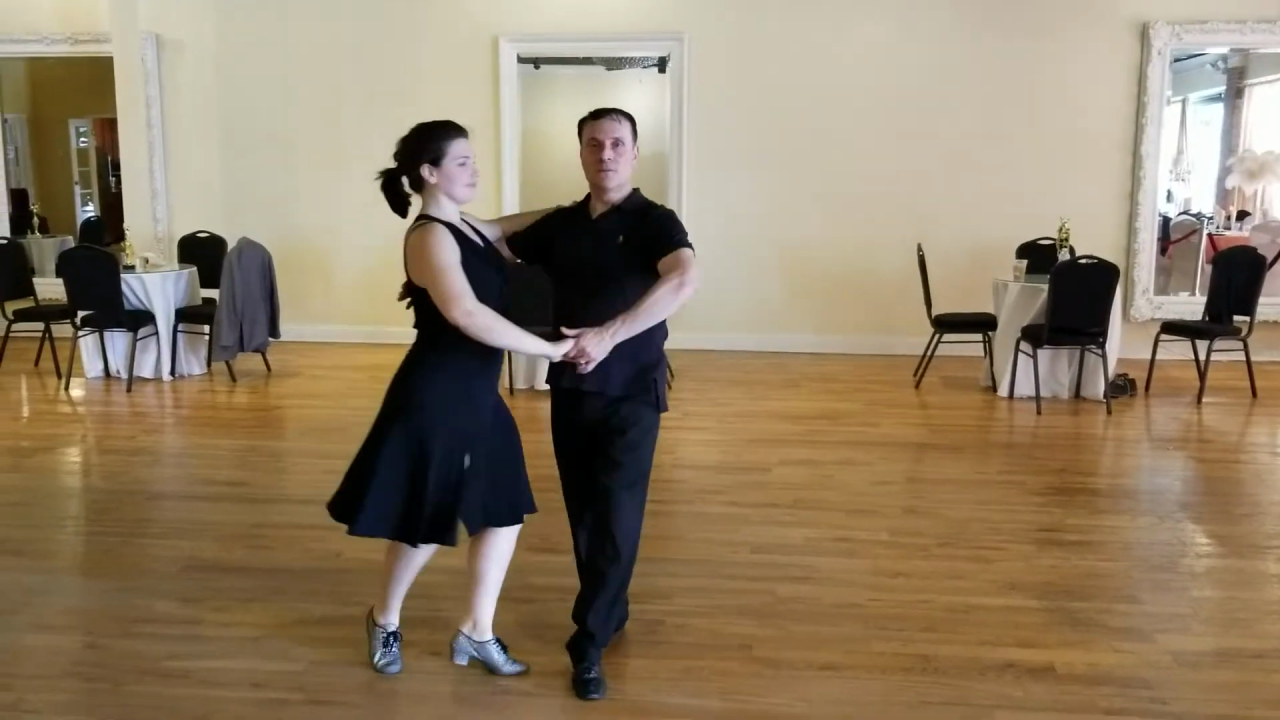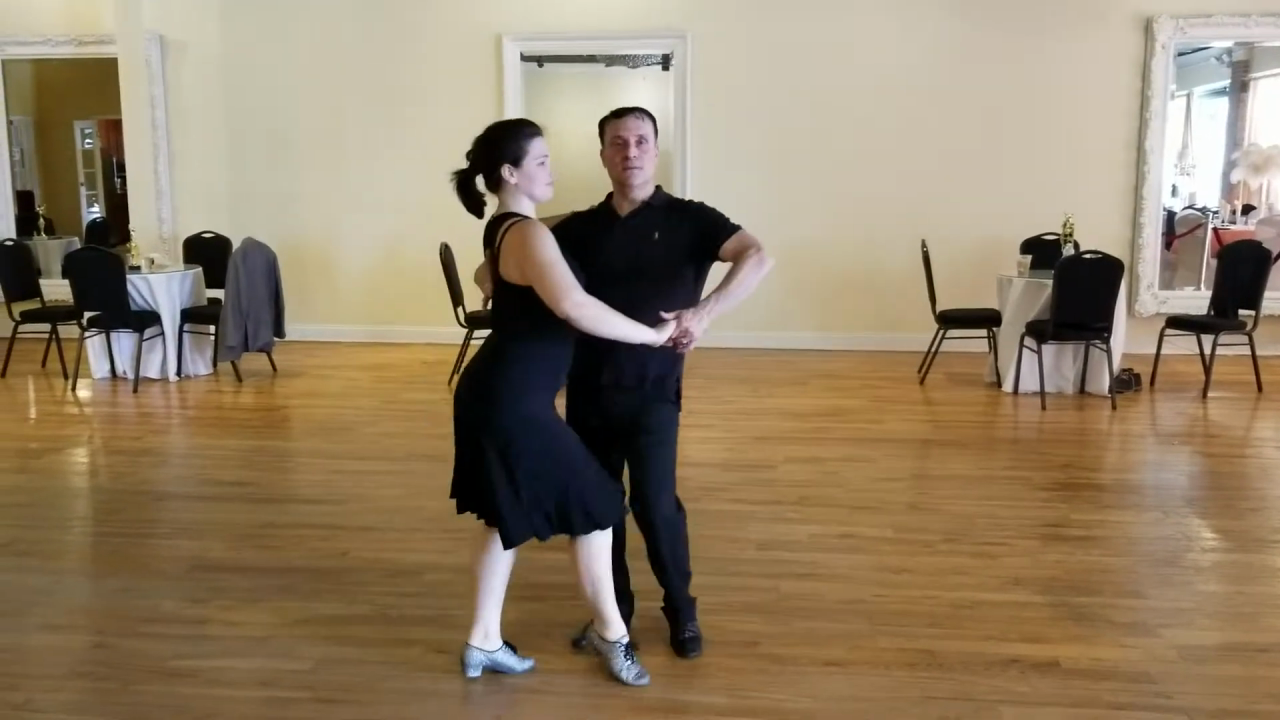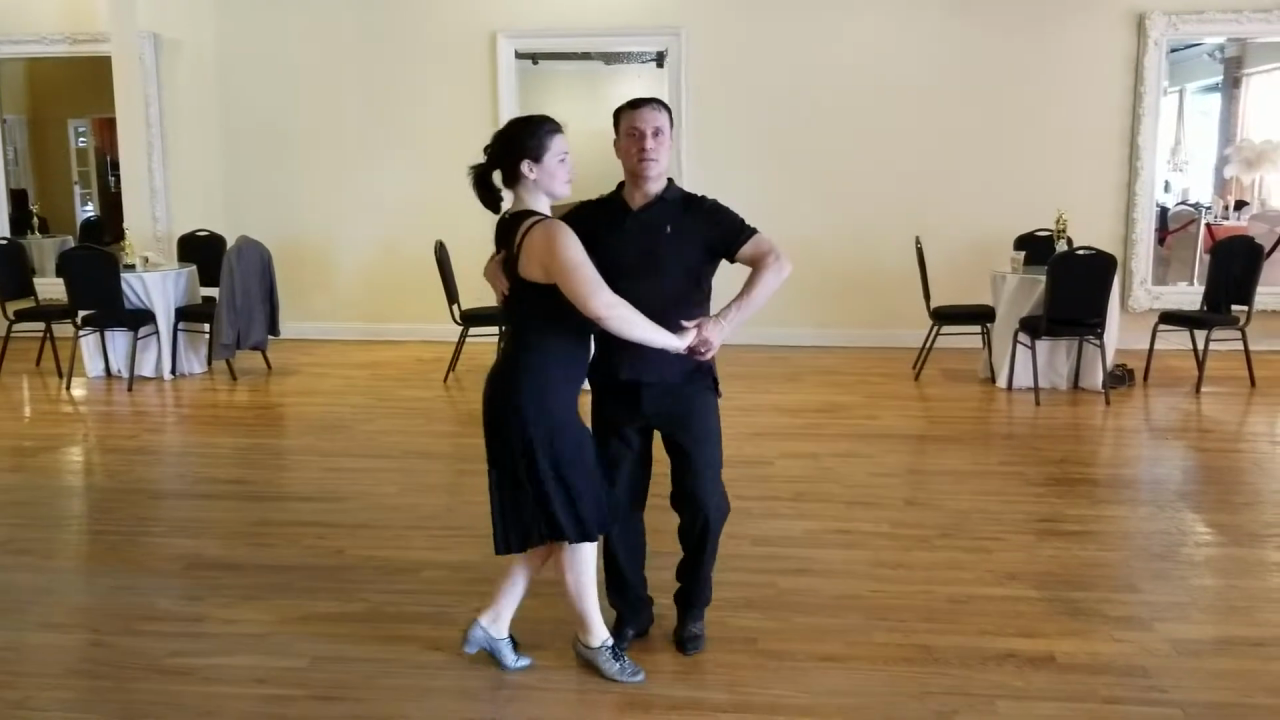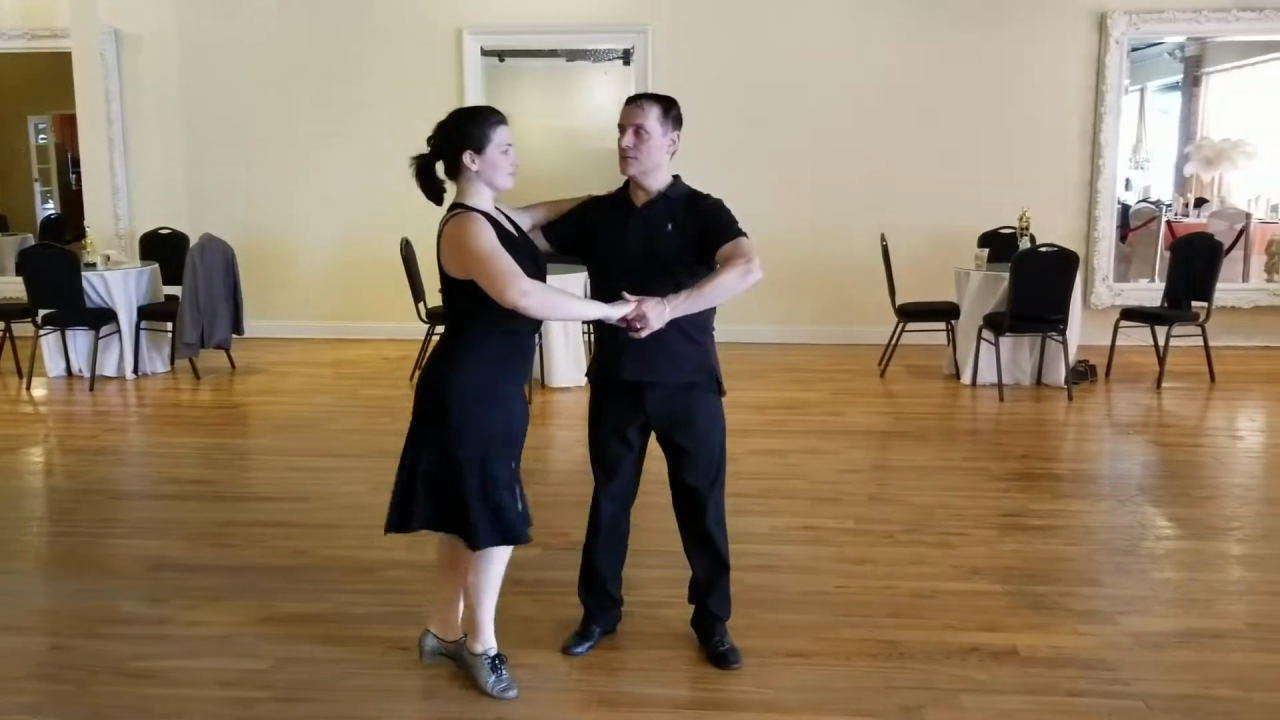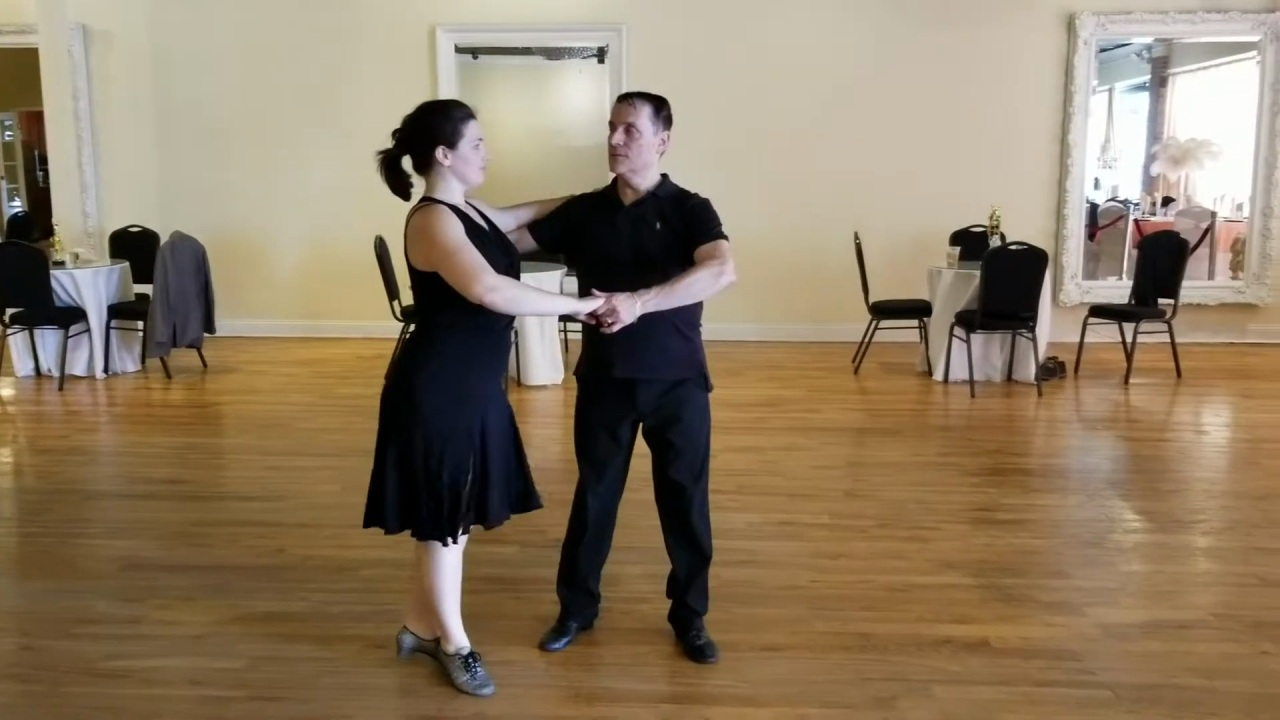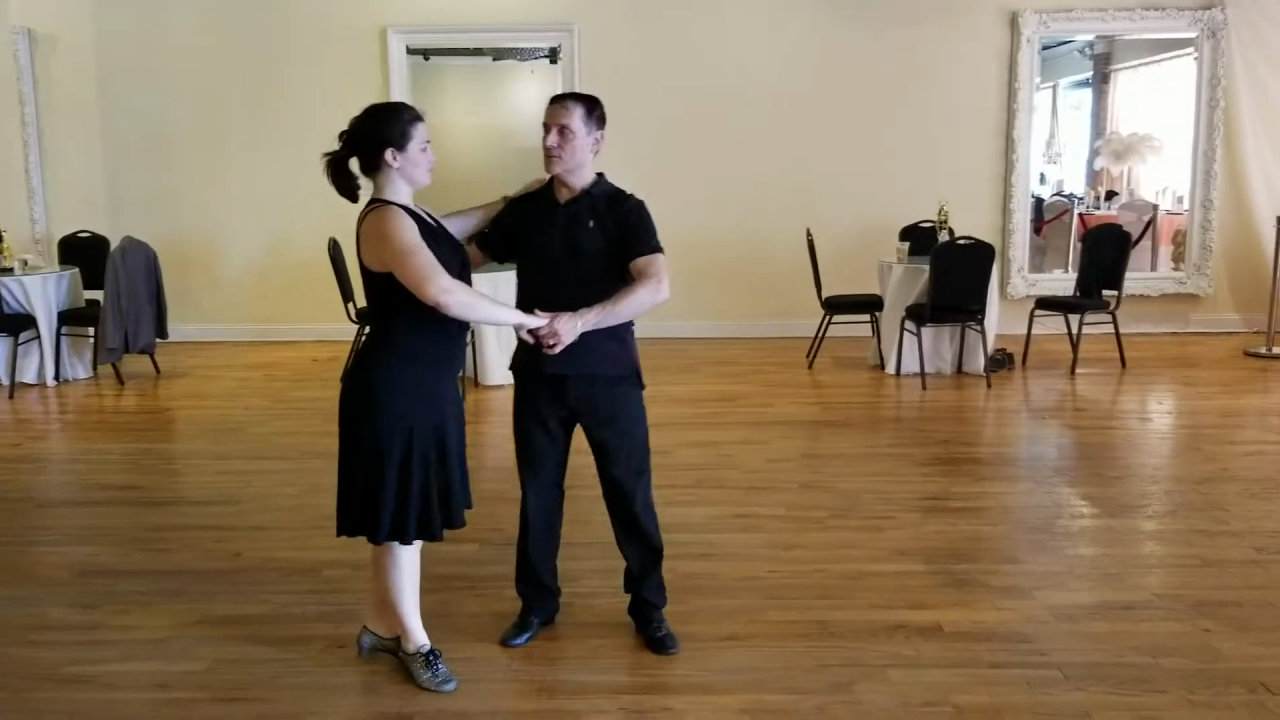
dt=0.5s
person 1, frame 1
left shoulder: (464, 229)
right shoulder: (430, 236)
left elbow: (511, 229)
right elbow: (466, 314)
right wrist: (548, 349)
left hip: (475, 396)
right hip: (433, 398)
left knee: (502, 515)
right knee: (429, 525)
left ankle: (477, 633)
right ankle: (387, 621)
person 1, frame 2
left shoulder: (506, 227)
right shoulder: (527, 234)
right elbow: (573, 306)
right wrist: (652, 335)
left hip: (499, 393)
right hip: (513, 401)
left knee: (511, 520)
right knee: (594, 511)
left ankle: (483, 643)
right ankle: (611, 633)
person 1, frame 3
left shoulder: (515, 225)
right shoulder: (549, 236)
right elbow: (602, 307)
right wrist: (673, 341)
left hip: (524, 392)
right hip: (537, 400)
left knee: (548, 524)
right knee: (580, 523)
left ankle: (492, 625)
right ankle: (594, 639)
person 1, frame 4
left shoulder: (494, 216)
right shoulder: (466, 227)
left elbow: (540, 215)
right elbow: (523, 296)
right wrist: (609, 310)
left hip: (495, 389)
right hip: (466, 394)
left knee: (472, 519)
right knee: (495, 524)
left ankle: (443, 630)
right ankle: (481, 645)
person 1, frame 5
left shoulder: (466, 211)
right shoulder: (432, 220)
left elbow: (514, 218)
right elbow: (489, 290)
right wrist: (576, 305)
left hip: (474, 386)
right hip: (437, 389)
left knee: (454, 516)
right knee: (442, 517)
left ankle: (420, 627)
right ankle: (453, 642)
person 1, frame 6
left shoulder: (408, 214)
right shoulder: (385, 221)
left elbow: (447, 233)
right elbow: (443, 294)
left wrist: (507, 205)
right wrist: (524, 318)
left hip: (425, 386)
right hip: (394, 390)
left knee: (406, 516)
right knee: (400, 519)
left ankle: (381, 626)
right ankle: (413, 641)
person 2, frame 1
left shoulder: (654, 222)
right shoulder: (558, 225)
left elbow: (682, 280)
left wrist: (608, 334)
left hip: (629, 391)
right hip: (570, 390)
left knee: (617, 512)
right knee: (583, 508)
left ankle: (590, 643)
right ankle: (605, 612)
person 2, frame 2
left shoulder: (687, 219)
right shoulder: (579, 228)
left elbow: (758, 258)
left wrist: (703, 313)
right wrist: (495, 274)
left hip: (649, 385)
right hip: (587, 385)
left knee: (655, 500)
left ankle: (680, 608)
right ankle: (611, 607)
person 2, frame 3
left shoulder: (702, 214)
right shoulder: (590, 219)
left elbow: (776, 262)
left wrist: (727, 320)
right wrist: (501, 274)
left hip: (686, 382)
right hip: (616, 385)
left knee: (702, 499)
right knee: (619, 502)
left ankle: (691, 606)
right ankle: (630, 612)
person 2, frame 4
left shoulder: (702, 211)
right shoulder: (595, 214)
left elbow: (747, 268)
left wrist: (669, 307)
left hip: (689, 383)
right hip: (616, 383)
left knee: (701, 502)
right knee: (609, 497)
left ankle: (712, 619)
right ankle: (599, 610)
person 2, frame 5
left shoulder: (690, 210)
right shoulder: (583, 211)
left elbow: (722, 271)
right elbow: (510, 239)
left wrist: (639, 302)
left hip: (677, 381)
right hip: (604, 379)
left knee: (685, 499)
right knee: (594, 494)
left ankle: (689, 615)
right ankle: (576, 606)
person 2, frame 6
left shoulder: (624, 210)
right shoulder: (524, 210)
left elbow: (656, 287)
right elbow: (465, 256)
left wrist: (580, 321)
left hip: (608, 376)
right hip: (539, 376)
left knee: (629, 492)
right knee: (538, 490)
left ankle: (648, 606)
right ankle: (537, 602)
